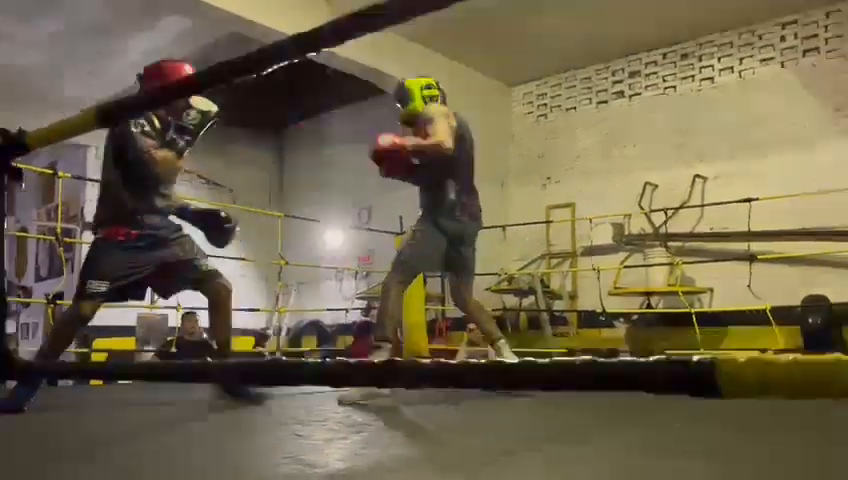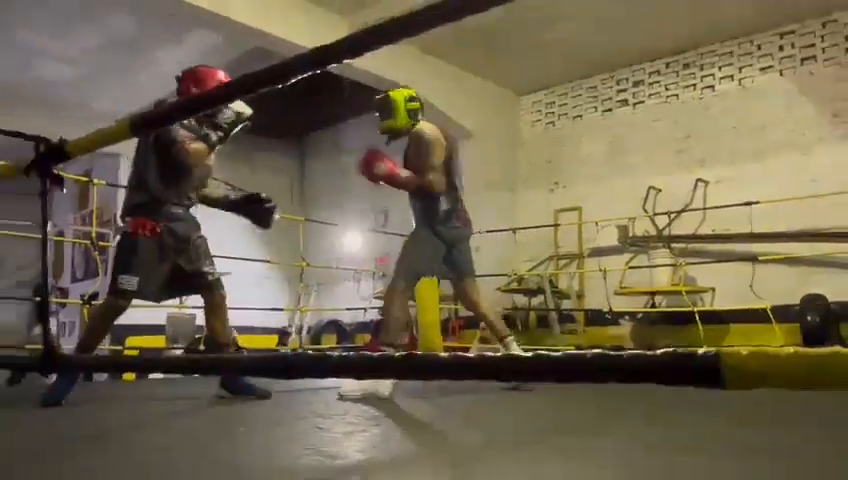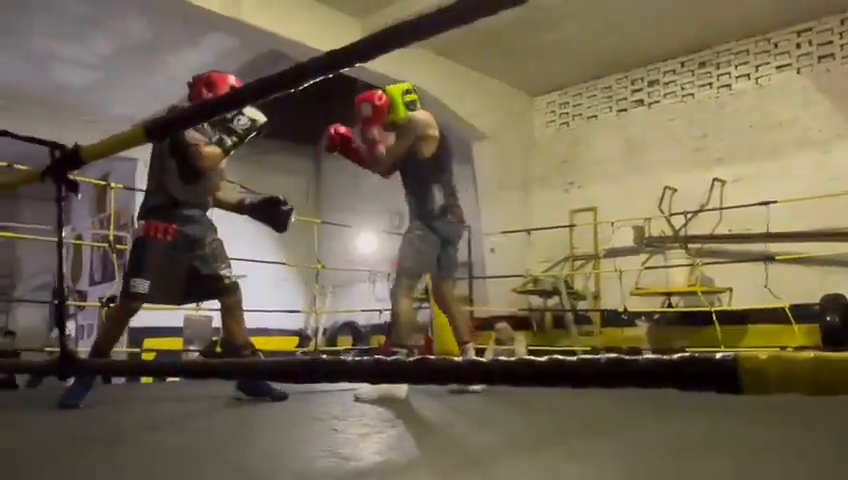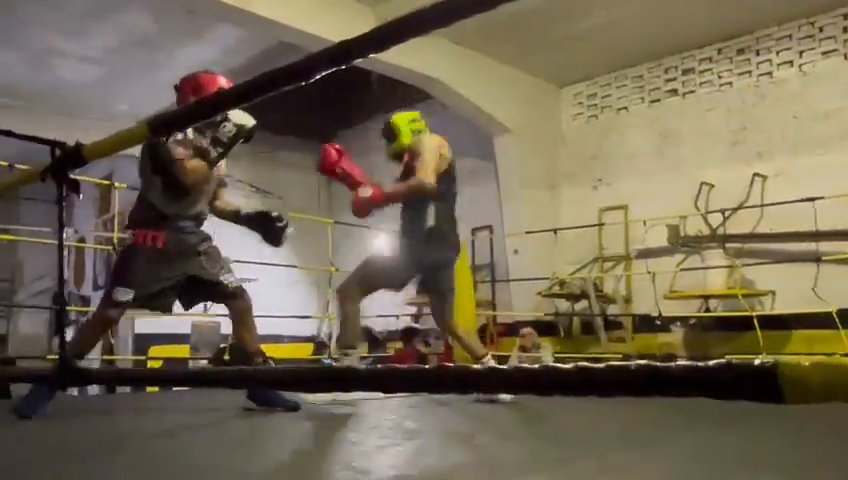
dt=0.3s
person 1, frame 1
left shoulder: (170, 127)
right shoulder: (133, 117)
right elbow: (154, 166)
left wrist: (195, 214)
right wrist: (189, 130)
left hip: (162, 230)
right hip: (120, 231)
left knee: (220, 288)
right knee: (83, 309)
left ankle: (227, 373)
right ankle: (29, 381)
person 1, frame 2
left shoulder: (204, 132)
right elbow: (188, 157)
left wrist: (237, 202)
right wrist: (222, 129)
left hip: (183, 223)
right hip: (148, 221)
left knee: (215, 292)
right knee: (119, 300)
left ankle: (230, 374)
right ankle: (69, 374)
person 1, frame 3
left shoulder: (216, 135)
right elbow: (203, 161)
left wrist: (254, 206)
right wrist: (236, 134)
left hip: (199, 226)
right hip: (163, 224)
left knee: (231, 295)
right knee: (131, 301)
left ankle: (249, 375)
right ankle: (87, 376)
person 1, frame 4
left shoulder: (210, 138)
left elbow: (216, 199)
right elbow: (187, 176)
left wrist: (251, 217)
right wrist: (223, 142)
left hip: (193, 236)
right hip: (154, 233)
left knee: (239, 298)
right knee: (110, 311)
left ankle: (260, 385)
right ankle: (48, 385)
person 2, frame 1
left shoulder: (436, 112)
right shoulder: (454, 123)
left elbow: (444, 146)
left wrist: (398, 144)
right wrist: (402, 164)
left hip: (444, 215)
right hip: (466, 216)
left knee: (394, 284)
right knee: (463, 297)
right ankle: (508, 361)
person 2, frame 2
left shoulder: (423, 133)
right shoulder: (419, 139)
left elbow: (436, 185)
right elbow: (418, 181)
left wrist: (393, 173)
right wrist: (388, 171)
left hip: (438, 223)
right hip: (453, 223)
left knee: (398, 290)
right knee: (471, 299)
left ankle: (380, 376)
right ankle: (516, 356)
person 2, frame 3
left shoulder: (418, 121)
right shoulder: (412, 132)
left elbow: (382, 164)
right elbow: (386, 166)
left wrist: (369, 123)
right wrist: (349, 146)
left hip: (432, 219)
right hip: (446, 219)
left knee: (402, 290)
right knee: (445, 295)
person 2, frame 4
left shoulder: (428, 143)
right shoulder: (416, 157)
left elbow: (425, 183)
right elbow: (396, 194)
left wrist: (379, 195)
left hip: (422, 241)
right hip: (443, 243)
left knee: (349, 292)
right knee: (444, 320)
